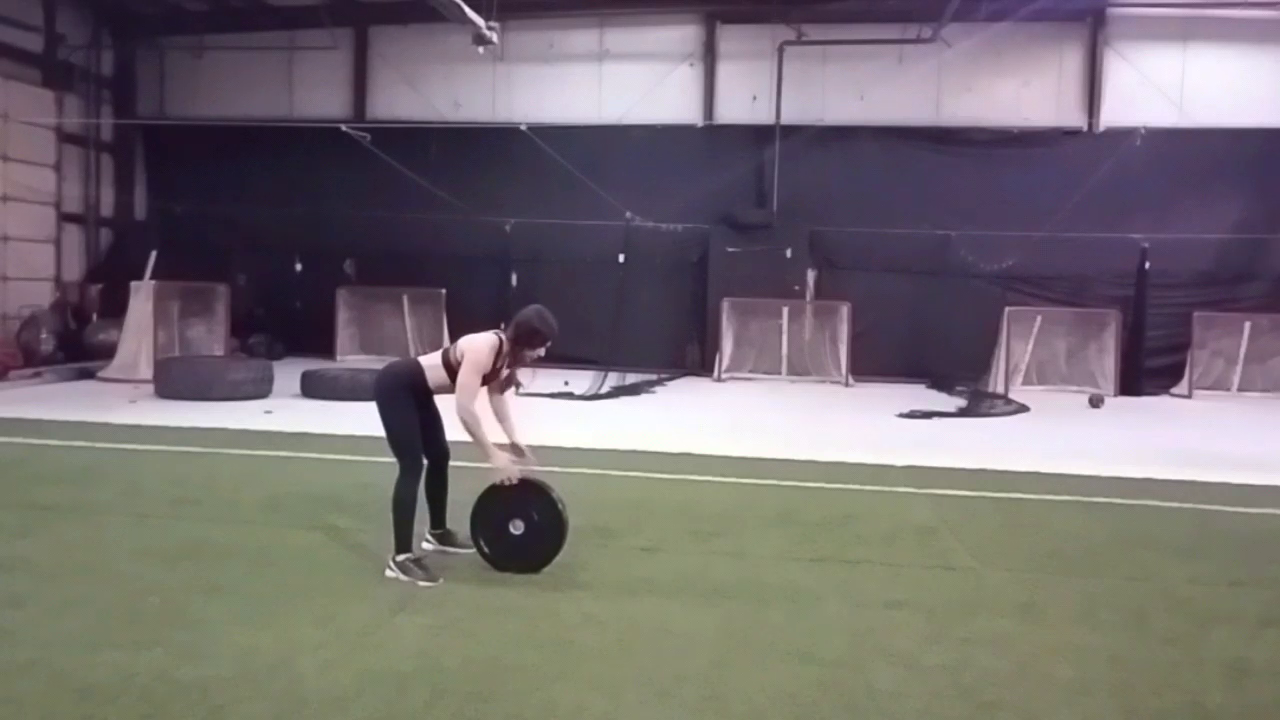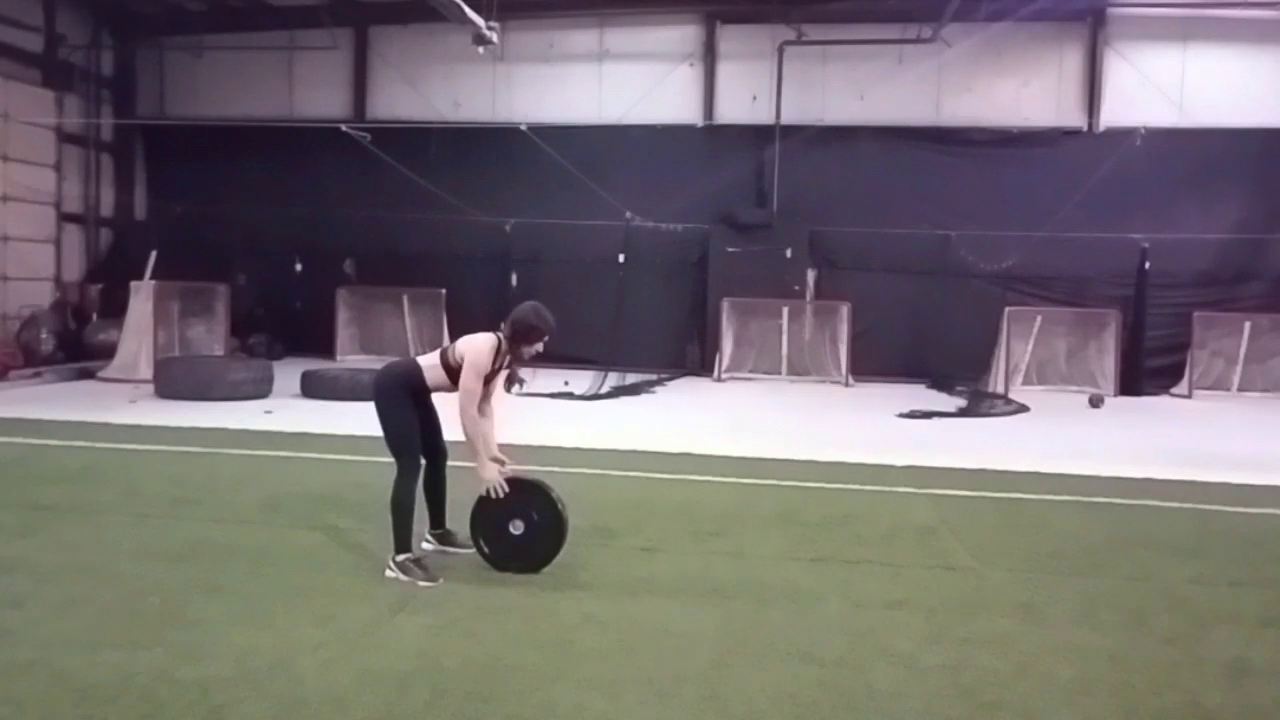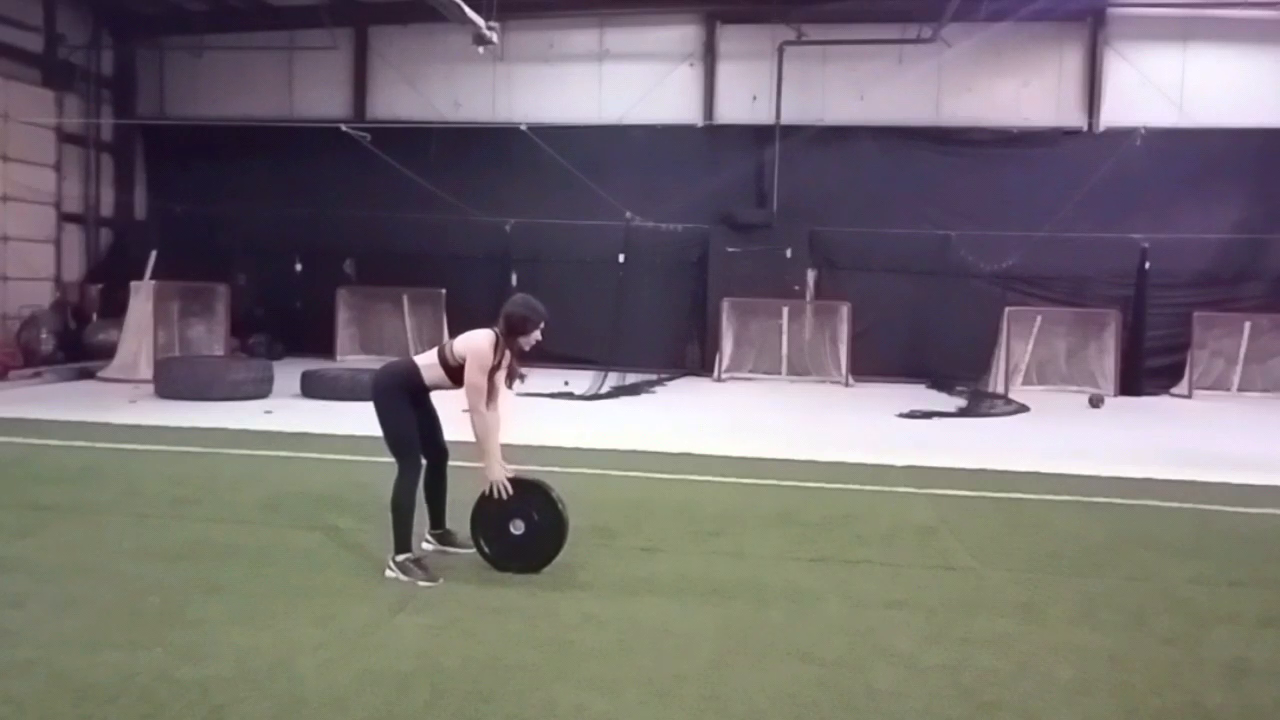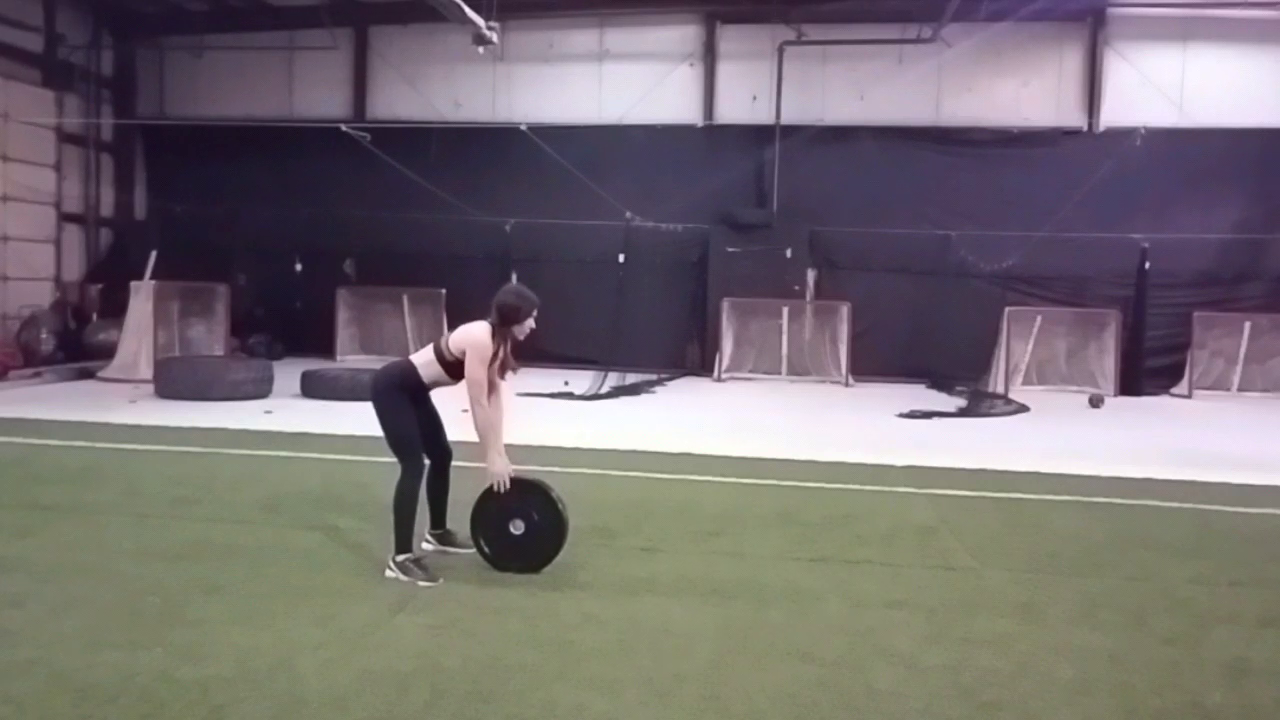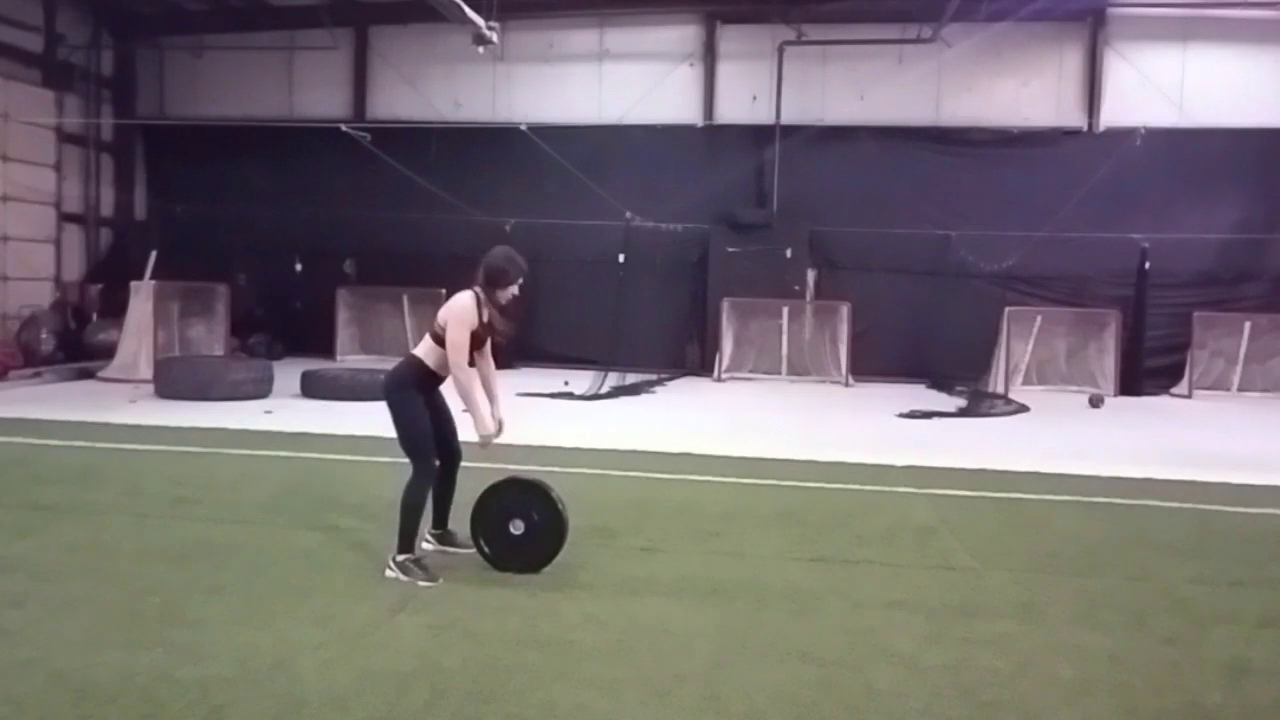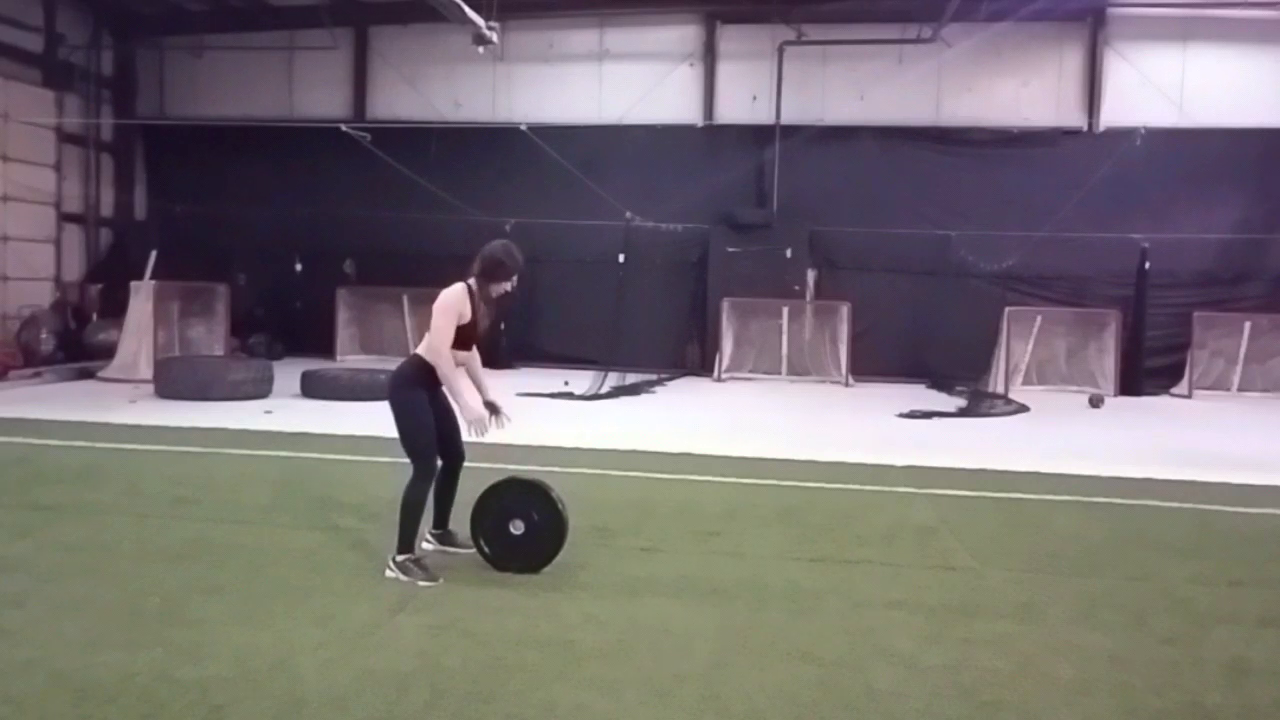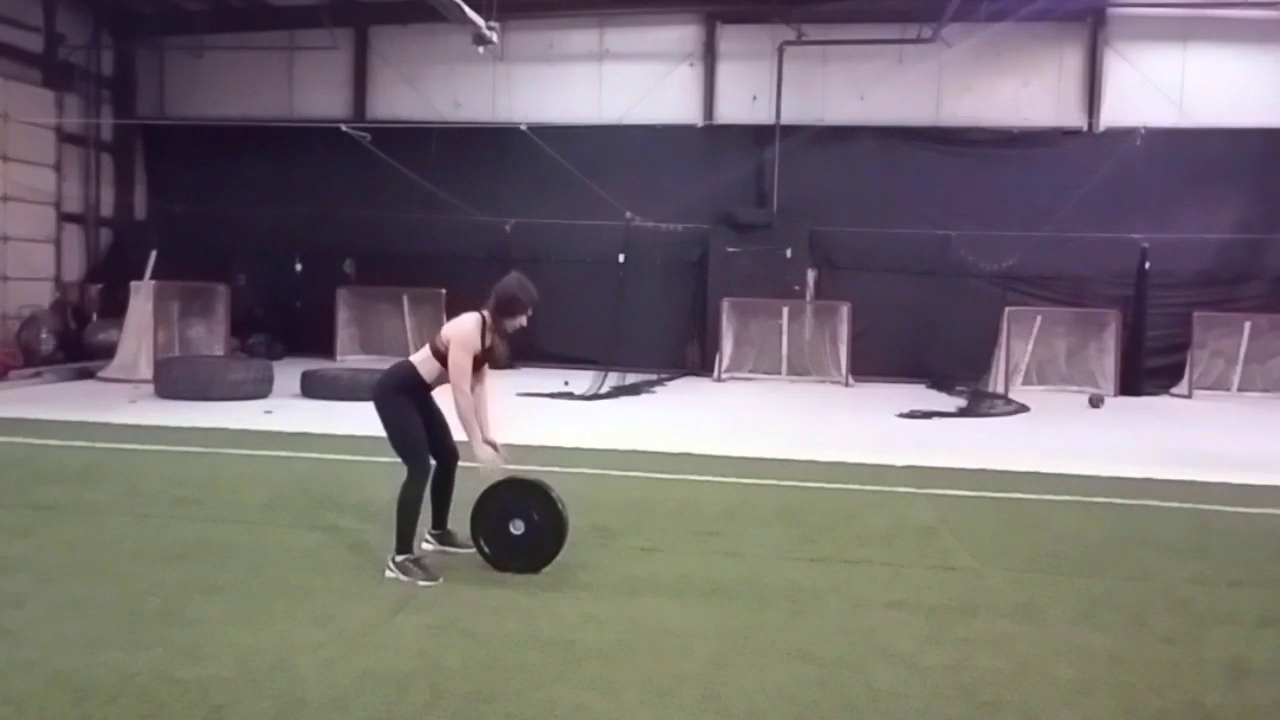
dt=0.3s
person 1, frame 1
left shoulder: (506, 351)
right shoulder: (484, 348)
left elbow: (496, 395)
right elbow: (464, 407)
left wrist: (513, 438)
right wrist: (492, 452)
left hip: (417, 391)
right hip: (396, 387)
left knee: (440, 457)
right knee: (412, 466)
left ankle: (437, 533)
right ankle: (401, 558)
person 1, frame 2
left shoulder: (503, 352)
right shoulder: (483, 349)
left elbow: (483, 406)
right elbow: (467, 412)
left wrist: (491, 450)
right wrist: (483, 464)
left hip: (415, 391)
right hip: (394, 387)
left knee: (437, 457)
right knee: (409, 466)
left ankle: (437, 532)
right ankle: (401, 558)
person 1, frame 3
left shoulder: (502, 350)
right shoulder: (482, 348)
left elbow: (492, 407)
right elbow: (477, 411)
left wrist: (496, 456)
right wrist: (489, 464)
left hip: (414, 390)
right hip: (392, 387)
left knee: (438, 457)
right knee: (411, 466)
left ankle: (437, 533)
right ankle: (400, 558)
person 1, frame 4
left shoulder: (498, 341)
right shoulder: (479, 340)
left elbow: (494, 398)
right elbow: (478, 405)
left wrist: (500, 450)
right wrist: (491, 458)
left hip: (413, 390)
right hip: (392, 388)
left knee: (442, 457)
right knee: (414, 466)
left ankle: (437, 533)
right ankle: (400, 558)
person 1, frame 5
left shoulder: (488, 307)
right shoulder: (464, 305)
left elbow: (484, 358)
right elbow: (459, 367)
left wrist: (495, 407)
right wrist: (479, 419)
left hip: (426, 387)
right hip: (405, 385)
left knee: (451, 458)
right knee: (425, 467)
left ankle: (438, 533)
right ankle: (401, 558)
person 1, frame 6
left shoulder: (479, 298)
right shoulder: (455, 296)
left elbow: (468, 350)
right elbow: (440, 354)
left wrist: (485, 396)
right wrist: (465, 404)
left hip: (430, 387)
right hip: (410, 385)
left knee: (454, 457)
right knee: (426, 467)
left ankle: (438, 532)
right ankle: (401, 558)
person 1, frame 7
left shoulder: (491, 332)
right shoulder: (468, 330)
left elbow: (478, 384)
right elbow: (460, 393)
left wrist: (485, 434)
right wrist: (477, 445)
left hip: (416, 391)
right hip: (394, 391)
left knee: (448, 456)
right knee: (419, 467)
left ankle: (438, 533)
right ankle: (400, 558)
